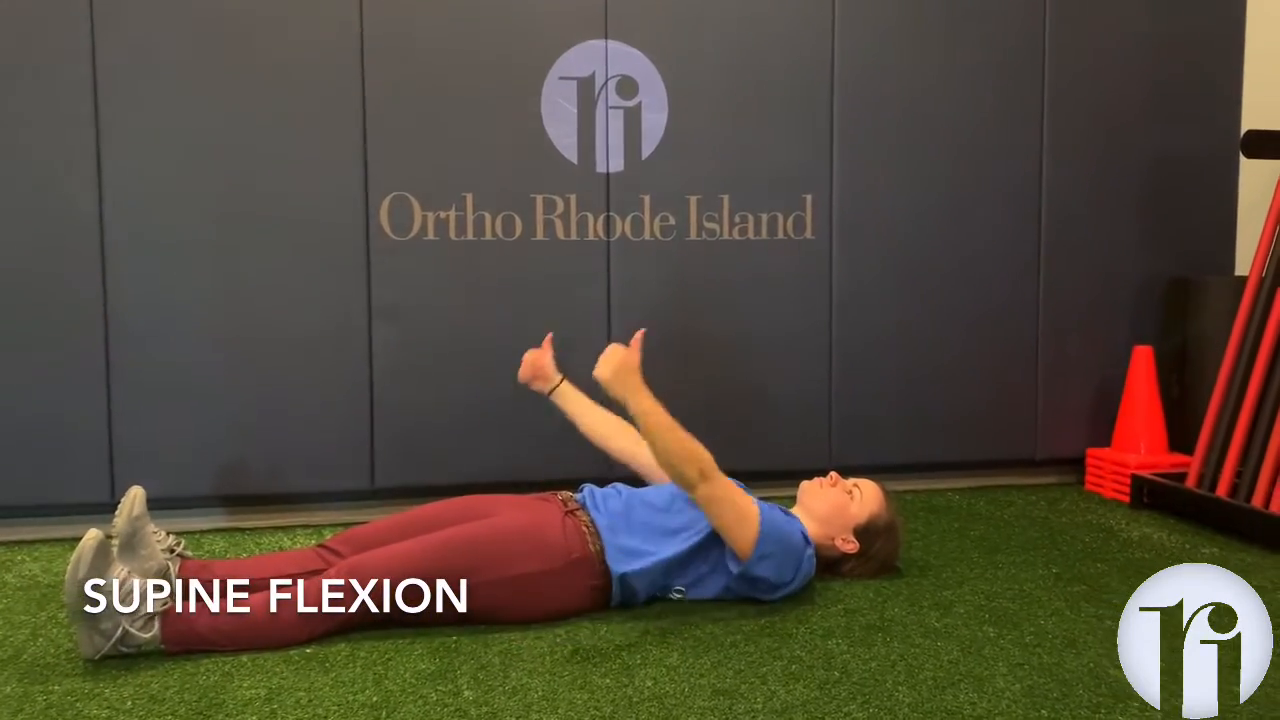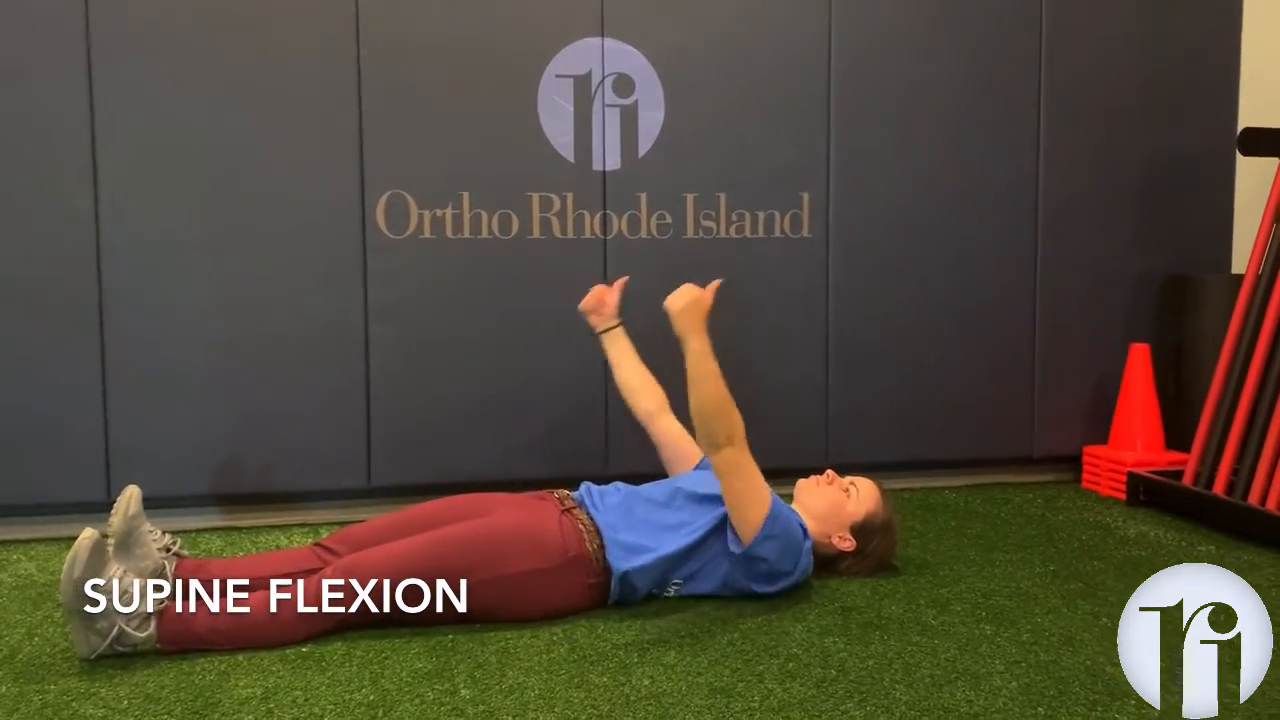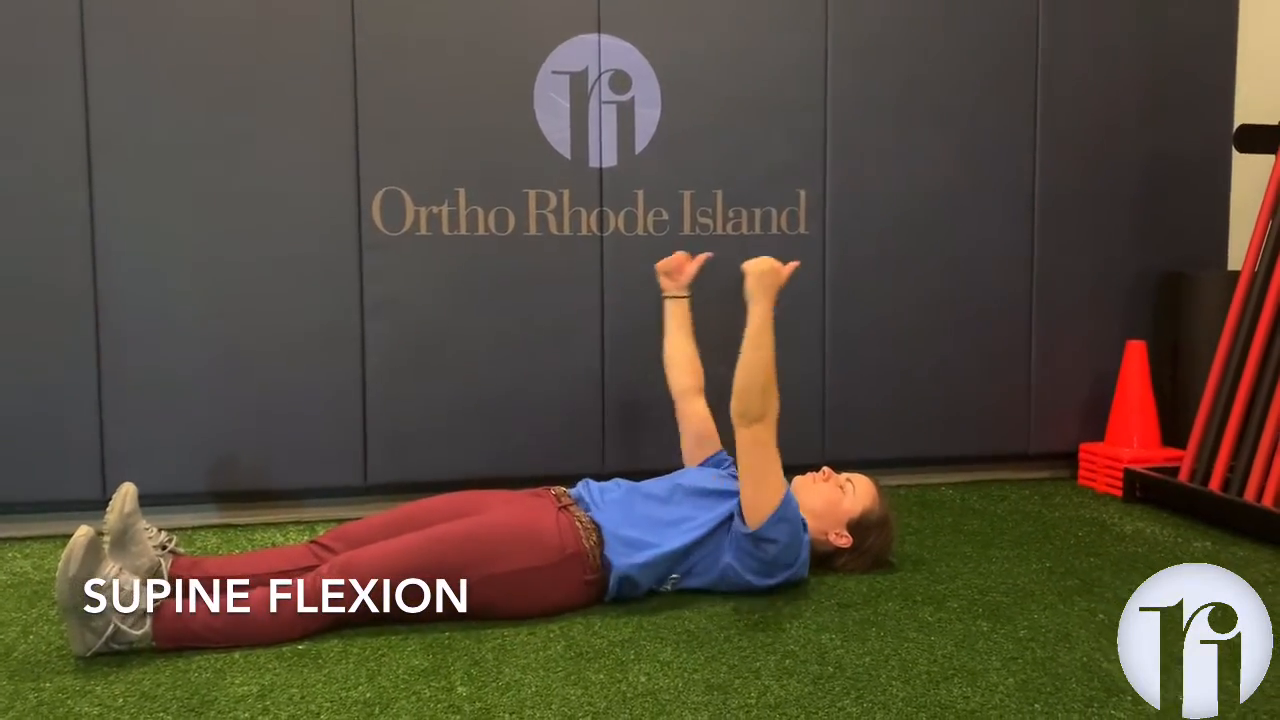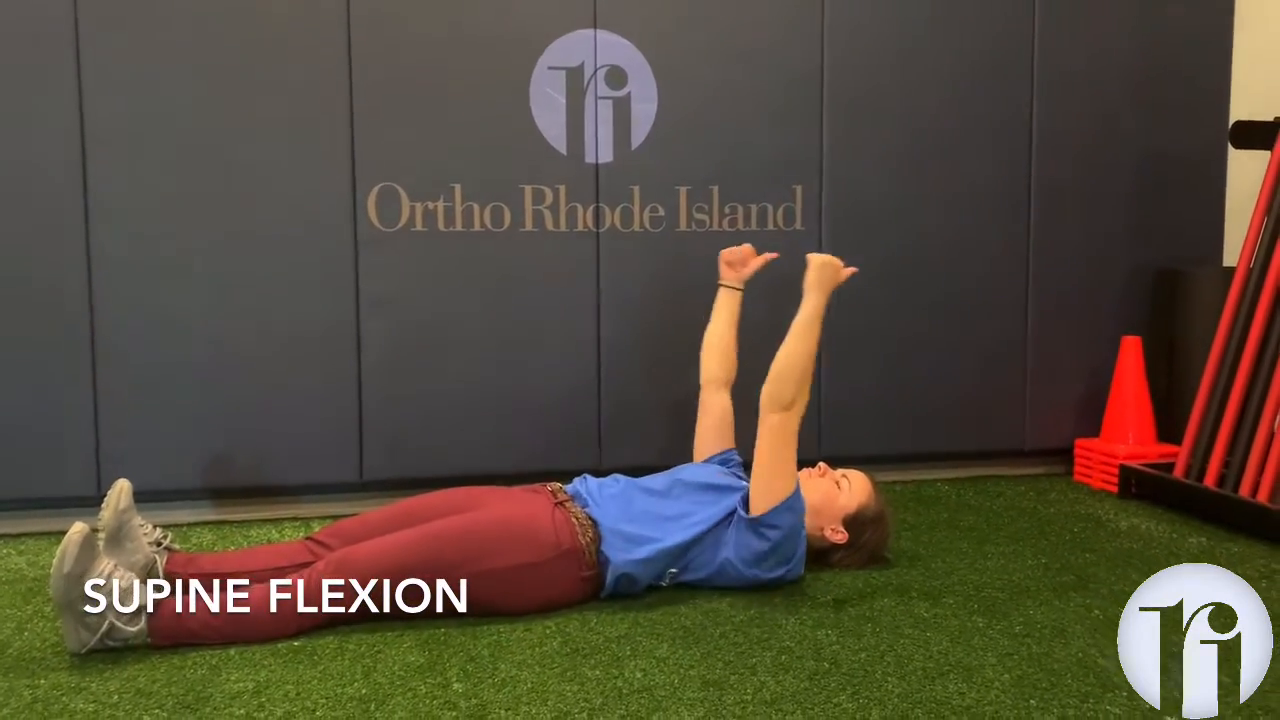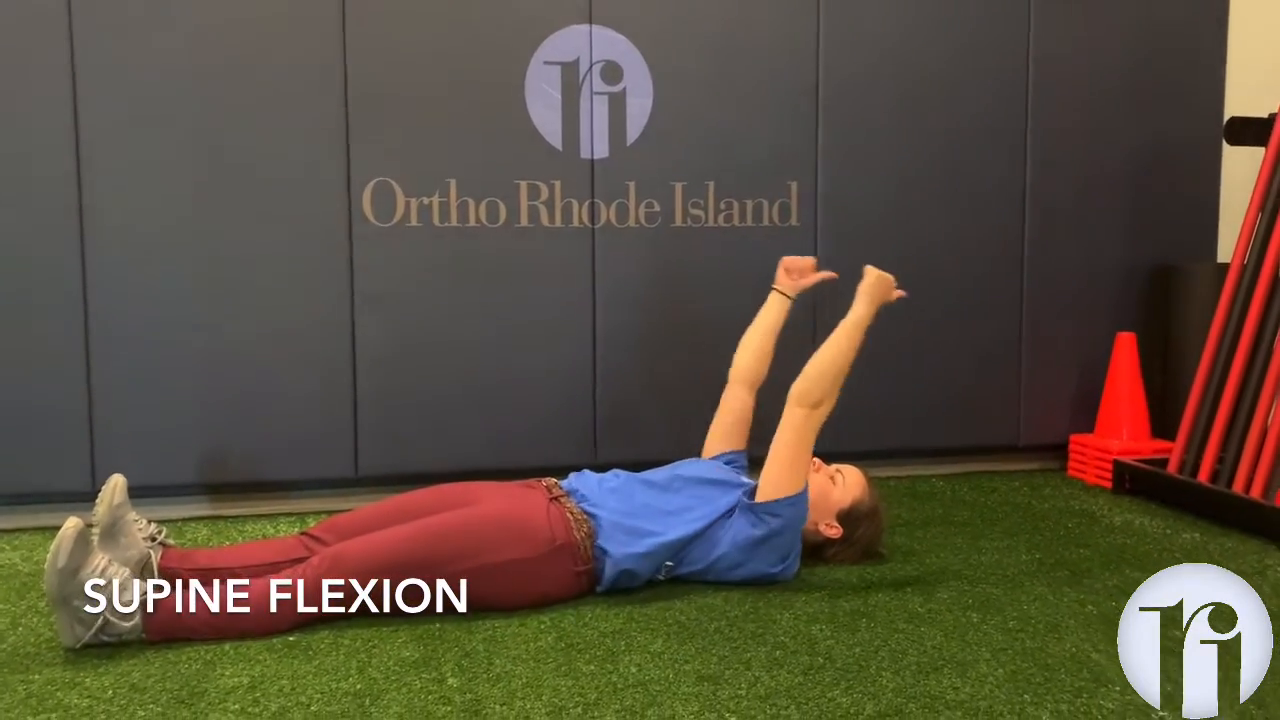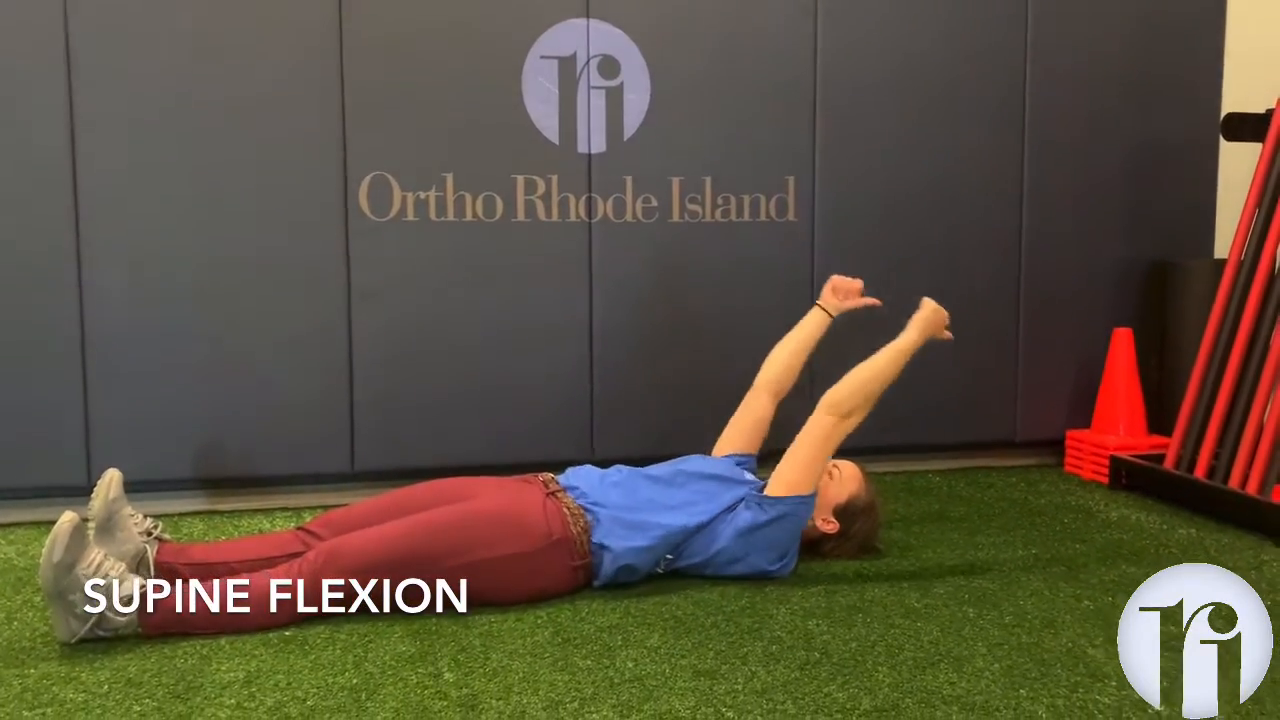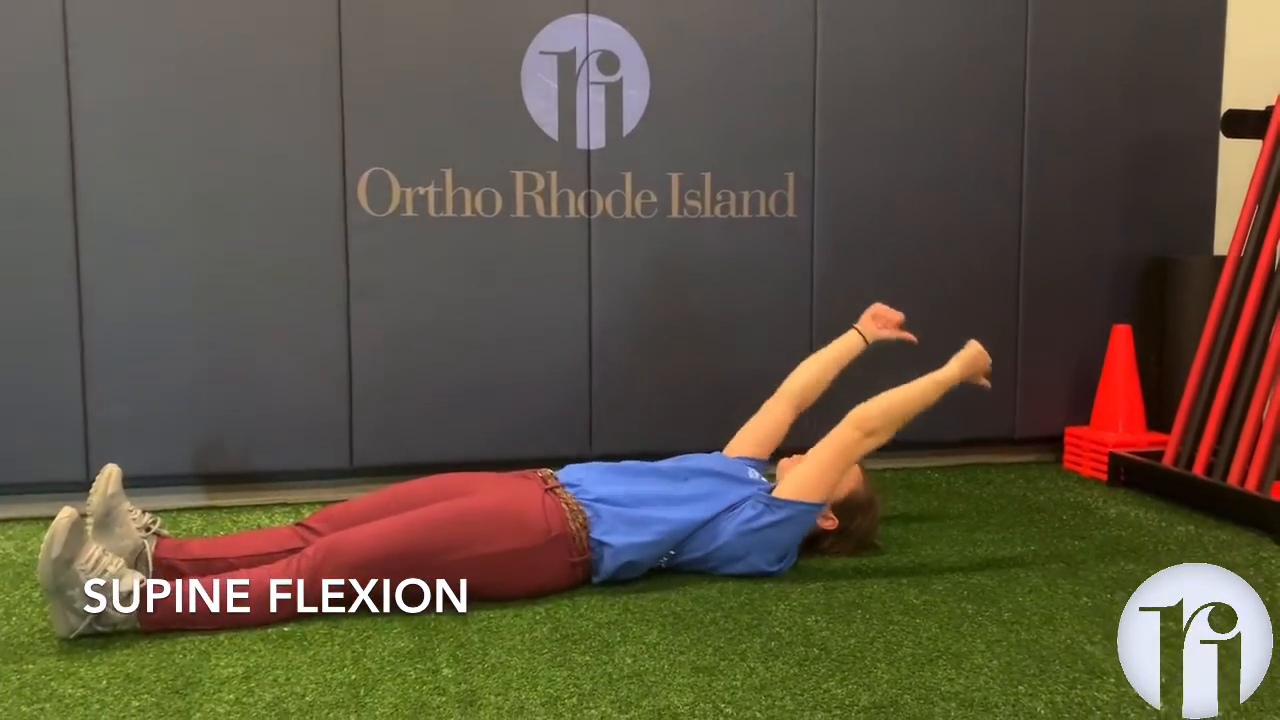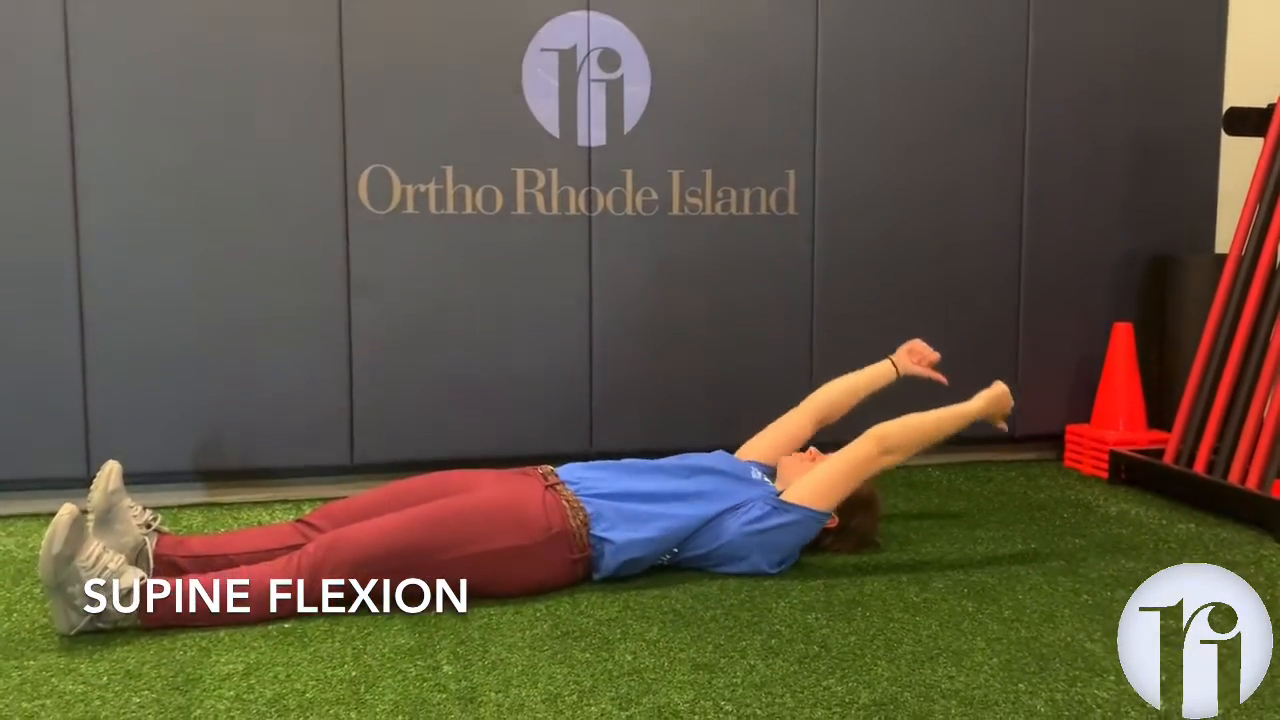
dt=0.2s
person 1, frame 1
left shoulder: (782, 554)
right shoulder: (752, 514)
left elbow: (696, 475)
right elbow: (638, 452)
left wrist: (634, 392)
right wrist: (557, 388)
left hip: (574, 560)
right hip: (564, 513)
left knee: (356, 590)
right knee: (345, 554)
left ankle: (149, 620)
right ankle: (174, 569)
person 1, frame 2
left shoulder: (779, 549)
right shoulder: (738, 505)
left elbow: (725, 441)
right elbow: (657, 415)
left wrist: (693, 335)
right wrist: (611, 331)
left hip: (570, 558)
right hip: (557, 511)
left knee: (349, 588)
right knee: (340, 553)
left ankle: (145, 622)
right ankle: (169, 570)
person 1, frame 3
left shoulder: (778, 547)
right shoulder: (729, 489)
left elbow: (754, 418)
right elbow: (687, 396)
left wrist: (760, 306)
right wrist: (676, 299)
left hip: (567, 555)
right hip: (550, 509)
left knee: (347, 584)
right knee: (336, 550)
left ankle: (138, 618)
right ankle: (168, 570)
person 1, frame 4
left shoulder: (773, 543)
right shoulder: (732, 487)
left elbow: (781, 406)
right elbow: (715, 386)
left wrist: (814, 298)
right wrist: (731, 290)
left hip: (563, 550)
right hip: (544, 505)
left knee: (342, 580)
right knee: (332, 546)
left ankle: (135, 615)
right ankle: (164, 566)
person 1, frame 5
left shoulder: (769, 539)
right shoulder: (734, 485)
left elbow: (805, 403)
right elbow: (742, 385)
left wrist: (863, 308)
right wrist: (782, 296)
left hip: (560, 547)
right hip: (544, 500)
left knee: (338, 577)
right knee: (328, 543)
left ankle: (128, 610)
right ankle: (155, 560)
person 1, frame 6
left shoulder: (767, 534)
right shoulder: (736, 482)
left elbow: (833, 413)
right elbow: (768, 390)
left wrist: (912, 337)
right wrist: (824, 311)
left hip: (555, 543)
right hip: (540, 495)
left knee: (333, 574)
right knee: (325, 539)
left ankle: (127, 606)
right ankle: (154, 555)
person 1, frame 7
left shoulder: (769, 531)
right shoulder: (742, 477)
left elbow: (853, 431)
right elbow: (791, 398)
left wrist: (951, 373)
right wrist: (860, 335)
left hip: (556, 538)
right hip: (540, 492)
left knee: (331, 569)
right knee: (325, 532)
left ankle: (125, 600)
right ankle: (151, 552)
person 1, frame 8
left shoulder: (773, 530)
right shoulder: (748, 479)
left elbow: (869, 449)
right elbow: (813, 410)
left wrist: (974, 407)
right wrist: (893, 365)
left hip: (554, 537)
right hip: (538, 488)
left knee: (334, 567)
right knee: (326, 529)
left ankle: (126, 595)
right ankle: (154, 546)
